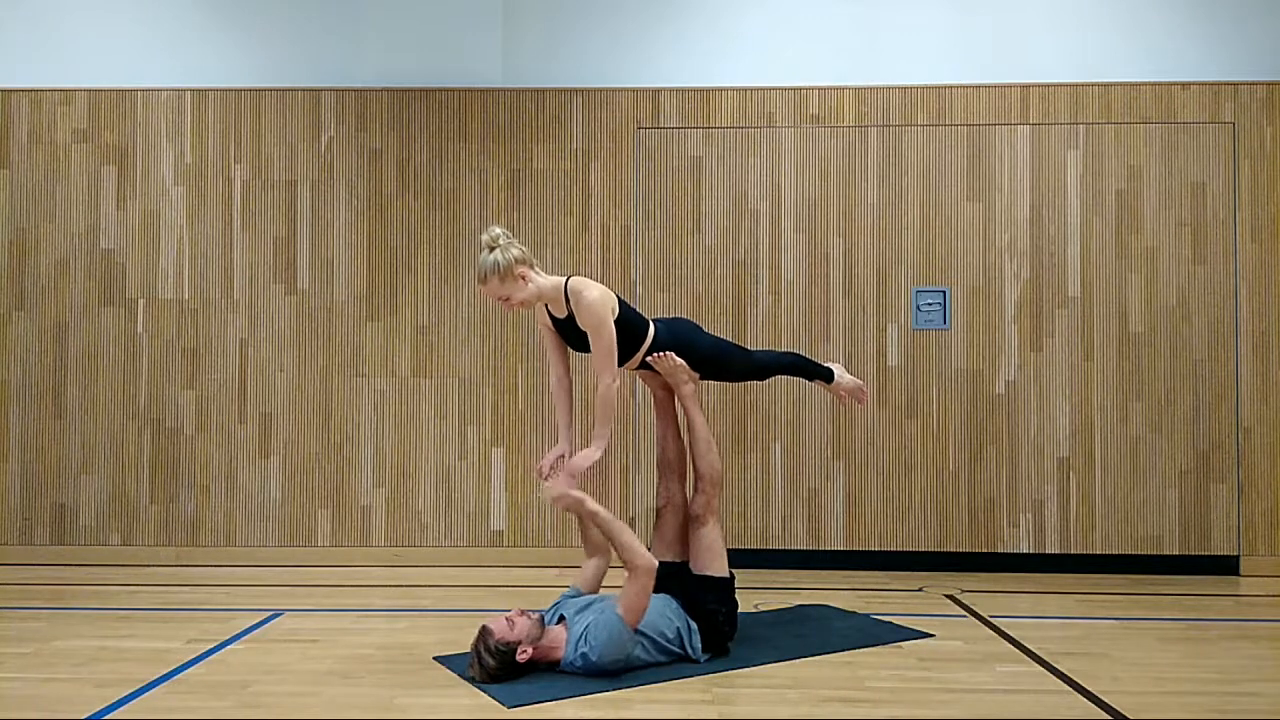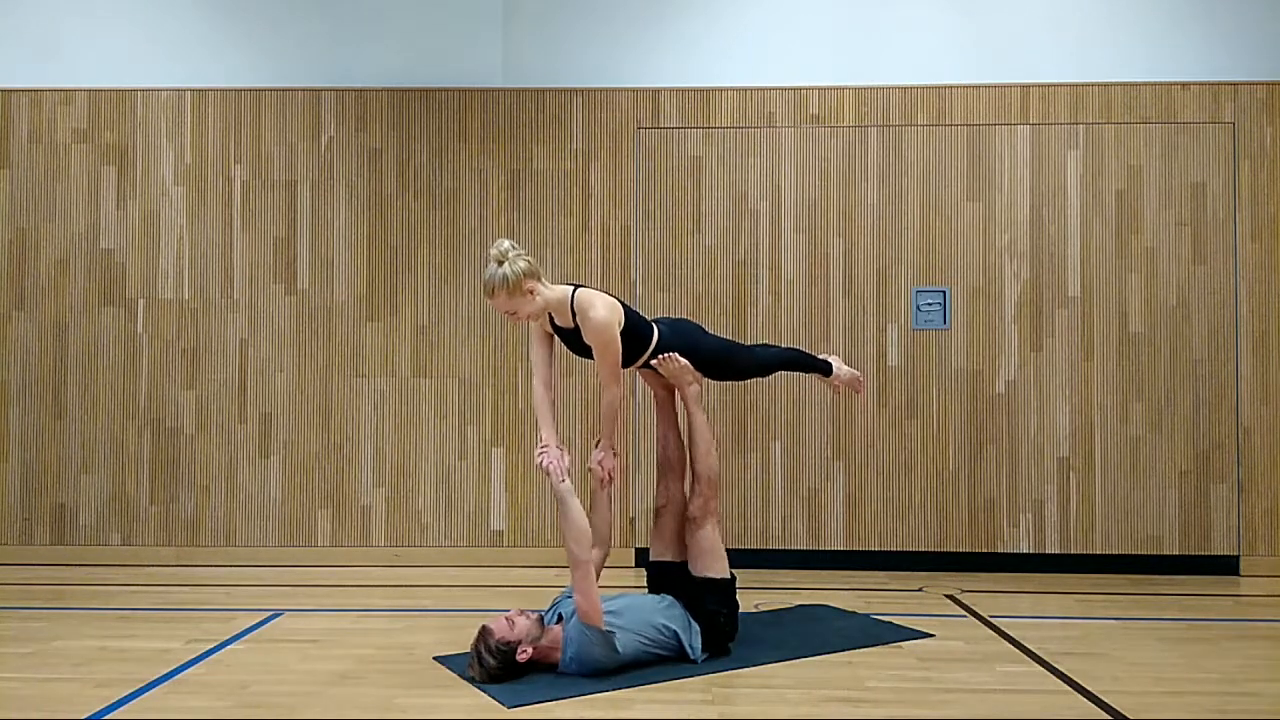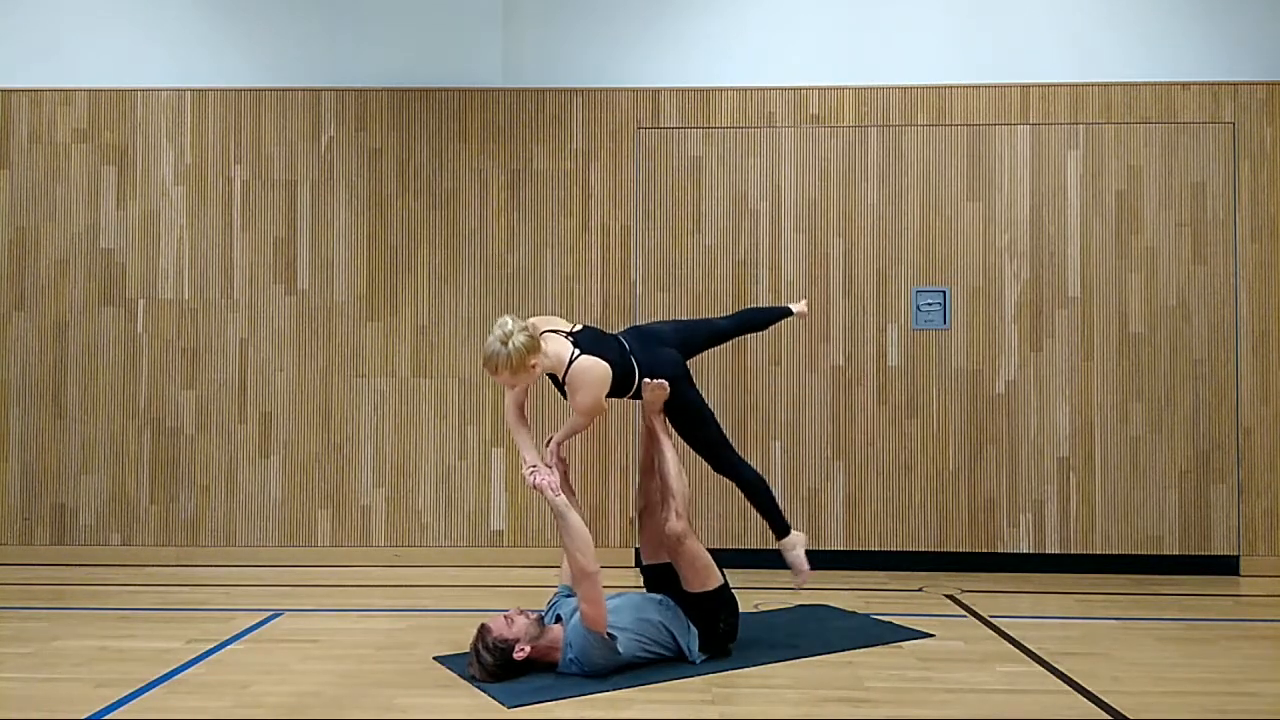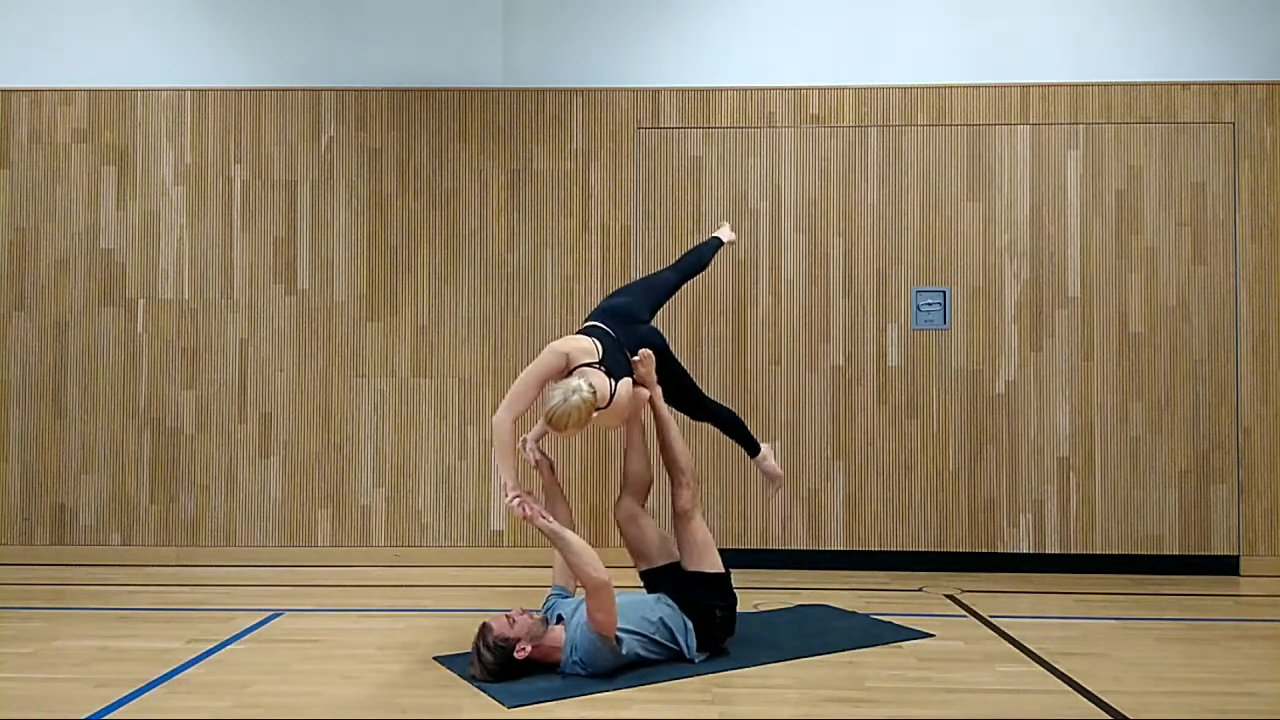
dt=1s
person 1, frame 1
left shoulder: (586, 297)
right shoulder: (544, 310)
left elbow: (608, 377)
right elbow: (559, 377)
left wrist: (596, 445)
right wrist: (563, 441)
left hip: (678, 346)
right hip: (655, 358)
left knee: (755, 367)
right knee: (751, 367)
left ankle: (829, 374)
right ankle: (824, 377)
person 1, frame 2
left shoulder: (594, 314)
right shoulder: (543, 313)
left elbow: (612, 388)
right elbow: (541, 381)
left wrist: (606, 447)
right wrist: (549, 440)
left hip: (680, 346)
right hip: (652, 344)
left knee: (758, 364)
right knee: (751, 361)
left ankle: (827, 367)
right ankle: (823, 365)
person 1, frame 3
left shoulder: (585, 384)
right shoulder: (531, 331)
left elbow: (583, 417)
right elbow: (514, 407)
left wrist: (555, 442)
right wrist: (531, 456)
left hip: (661, 375)
right hip: (638, 342)
left knee: (726, 460)
right knee: (726, 325)
left ankle: (786, 536)
right ankle: (790, 309)
person 1, frame 4
left shoulder: (616, 404)
right shoulder: (561, 353)
right elbow: (503, 417)
left wrist: (537, 435)
right wrist: (511, 488)
left hip: (644, 348)
right hip: (616, 314)
left knee: (700, 407)
right knee: (672, 275)
left ankle: (758, 453)
right ankle: (719, 238)
person 2, frame 1
left shoulder: (557, 617)
right shoulder: (595, 652)
left elbow: (597, 556)
right elbow: (646, 565)
left wrist: (579, 502)
right wrist: (588, 506)
left hip: (671, 604)
right hip: (704, 622)
right knee: (702, 506)
left ankle: (664, 394)
right ankle: (686, 392)
person 2, frame 2
left shoulder: (556, 617)
right shoulder: (583, 652)
left elbow: (596, 551)
right elbow: (581, 563)
left wrist: (600, 486)
right wrist: (563, 489)
left hip: (672, 606)
right hip: (706, 621)
right knee: (699, 509)
left ankle: (666, 393)
right ankle: (690, 394)
person 2, frame 3
left shoulder: (555, 616)
right shoulder: (582, 653)
left elbow: (576, 557)
right elbow: (587, 571)
left wrist: (562, 481)
right wrist: (558, 503)
left hip: (671, 604)
right hip: (705, 626)
right knee: (674, 527)
right ankle: (655, 418)
person 2, frame 4
left shoulder: (554, 616)
right shoulder: (585, 655)
left elbow: (565, 540)
right elbow: (598, 581)
left wrist: (548, 477)
right wrist: (544, 524)
left hip: (671, 604)
right hip: (703, 619)
right knee: (684, 504)
left ankle: (635, 404)
right ankle: (653, 396)
